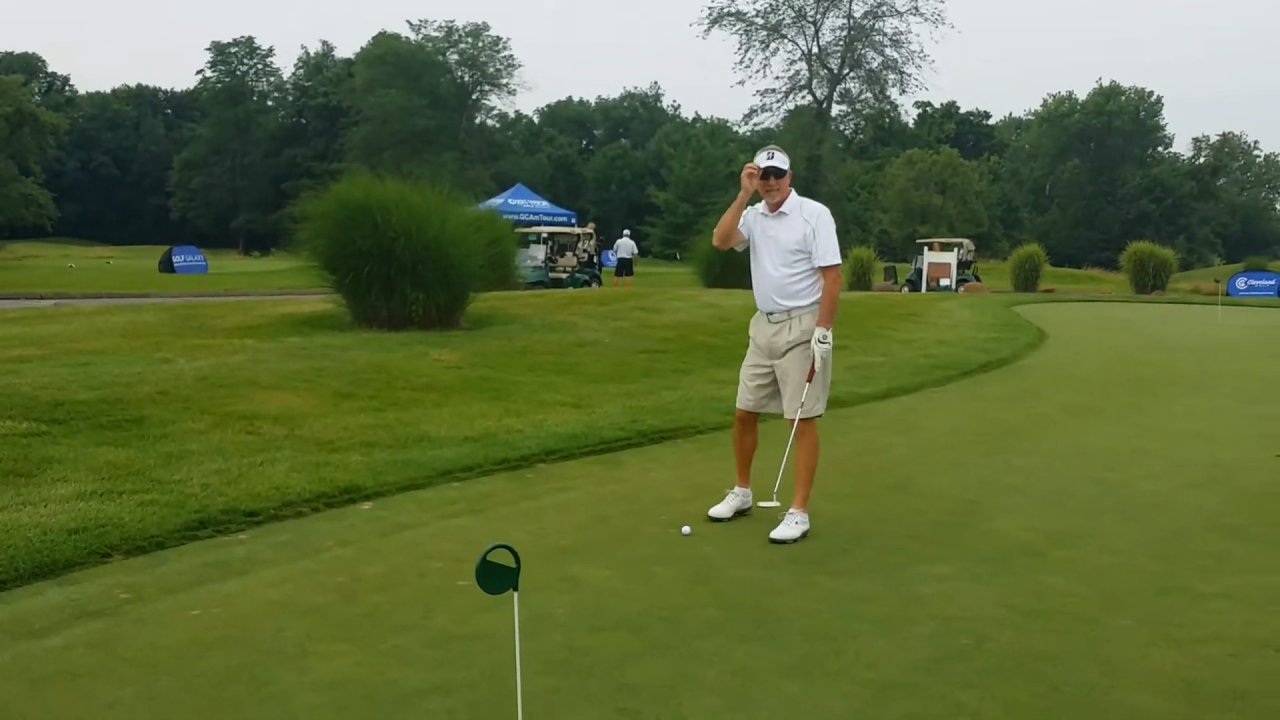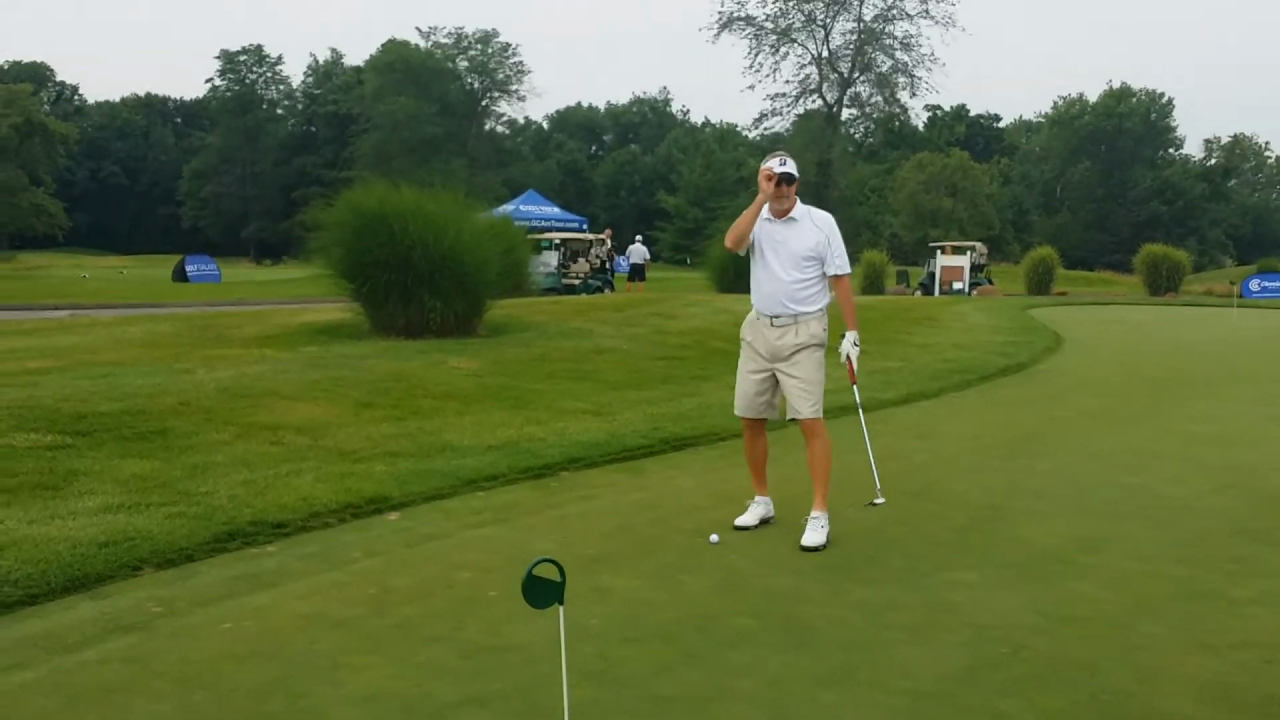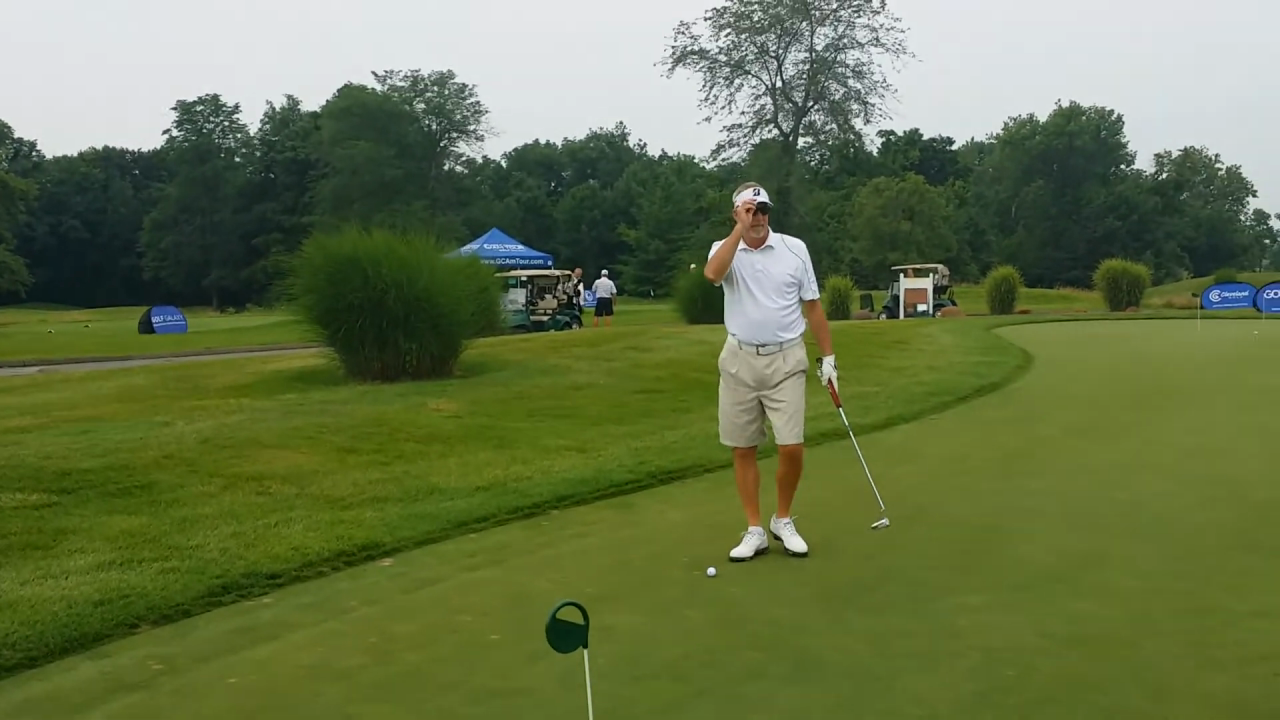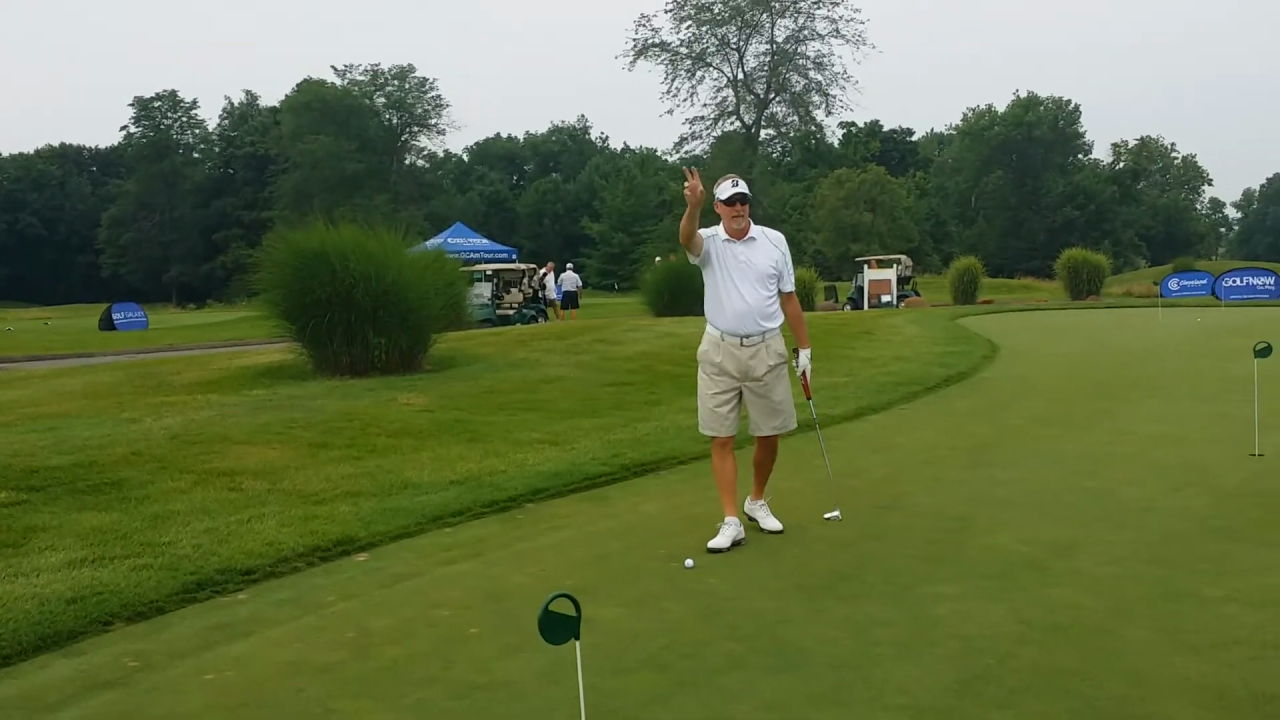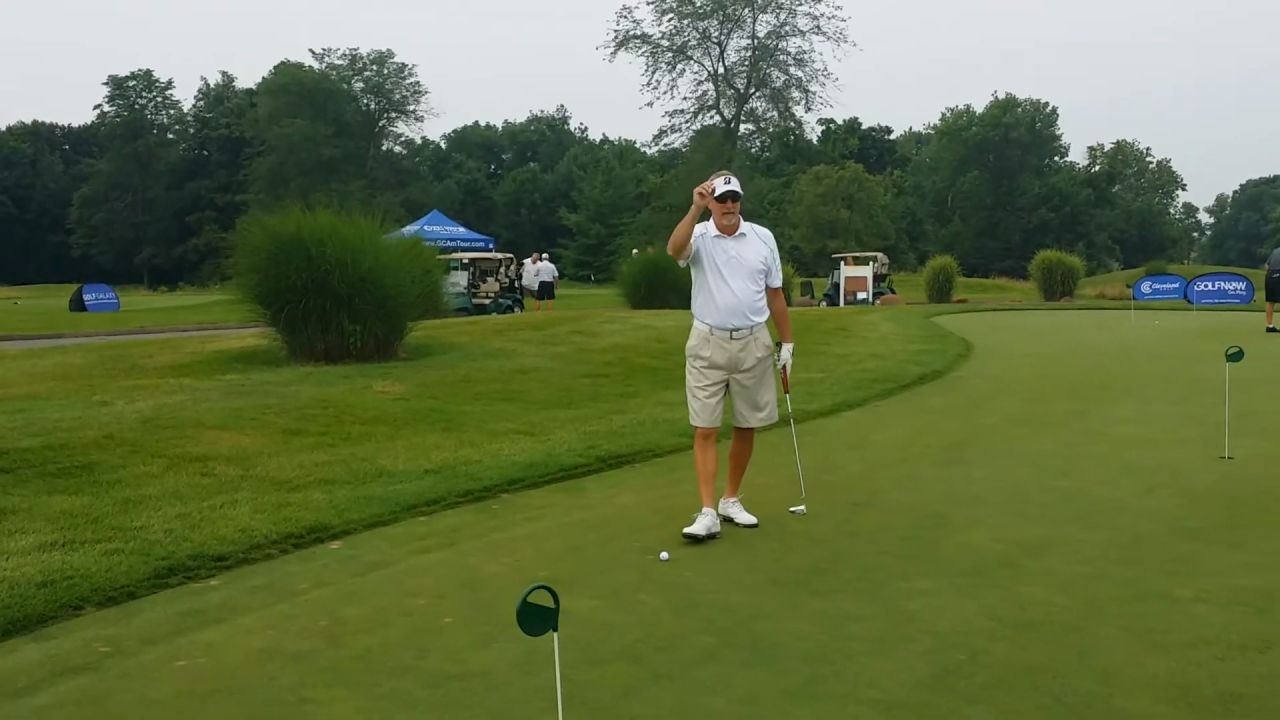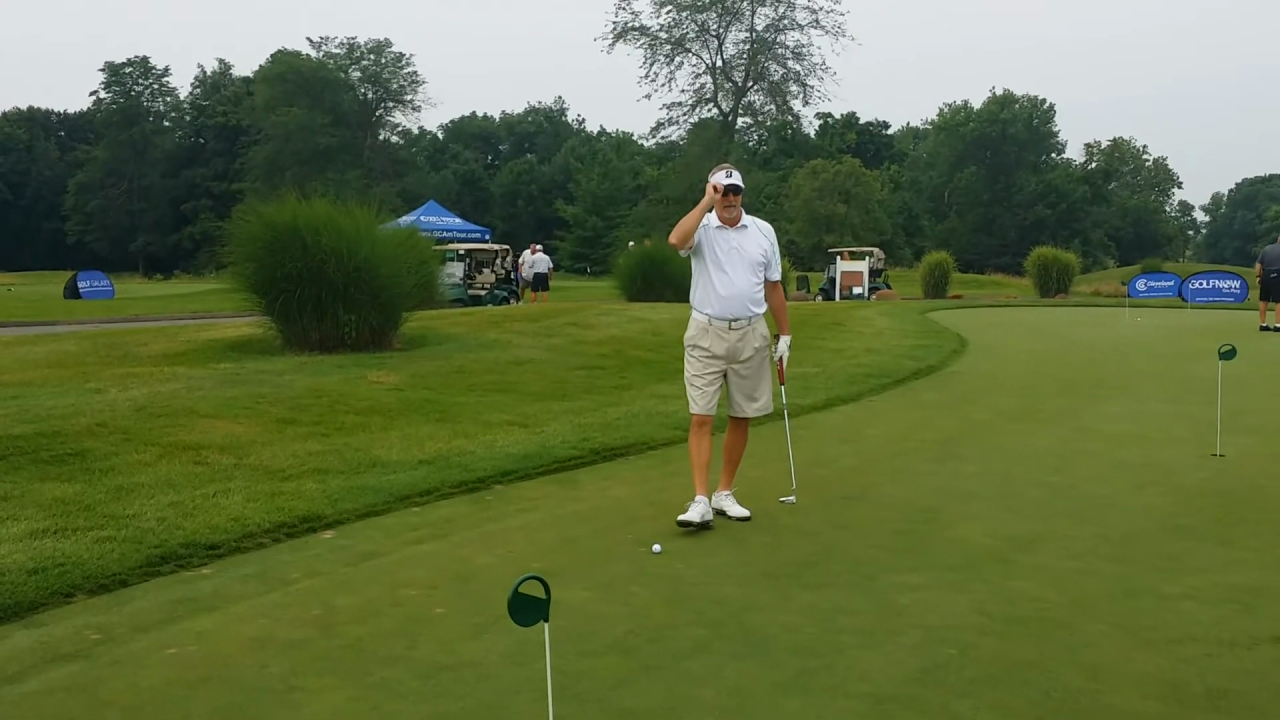
dt=0.3s
person 1, frame 1
left shoulder: (815, 214)
right shoulder: (752, 216)
left elbow: (832, 275)
right elbow: (720, 242)
left wrist: (823, 329)
right wrist: (744, 194)
left hip: (802, 326)
right hip: (763, 326)
left knee: (803, 418)
right knee: (745, 414)
left ankle: (798, 512)
right ankle: (741, 492)
person 1, frame 2
left shoulder: (821, 221)
right shoulder: (755, 220)
left elbow: (840, 280)
right elbow: (731, 243)
left wrist: (851, 333)
right wrist: (761, 198)
left hip: (803, 333)
right hip: (757, 331)
left knee: (811, 423)
right knee: (750, 420)
left ankle: (819, 515)
right ankle: (761, 501)
person 1, frame 3
left shoulder: (795, 249)
right shoulder: (726, 251)
left elbow: (812, 307)
right elbow: (712, 273)
left wrist: (828, 357)
right wrist: (740, 228)
left hip: (786, 360)
right hip: (739, 361)
left knee: (791, 448)
right knee: (743, 450)
left ankle: (783, 520)
right ankle: (755, 531)
person 1, frame 4
left shoulder: (775, 241)
right shoulder: (707, 241)
left elbow: (789, 300)
right elbow: (686, 238)
left wrist: (804, 349)
right wrist: (694, 205)
left hip: (767, 350)
right hip: (719, 351)
left knee: (769, 436)
right knee: (721, 440)
left ankle: (757, 501)
right ankle: (731, 522)
person 1, frame 5
left shoulder: (763, 238)
right shoulder: (698, 237)
left elbow: (775, 295)
right elbow: (673, 251)
left wrist: (787, 343)
right wrist: (696, 208)
left hip: (753, 344)
right hip: (708, 345)
left knee: (746, 428)
right knee: (705, 430)
left ankle: (731, 500)
right ankle: (708, 514)
person 1, frame 6
left shoulder: (764, 231)
right shoulder: (701, 228)
left elbow: (774, 288)
right elbow: (676, 240)
left wrist: (784, 336)
right wrist: (706, 202)
left hip: (751, 335)
right hip: (706, 335)
left knee: (741, 418)
right knee: (700, 419)
left ankle: (724, 494)
right ankle: (700, 502)
